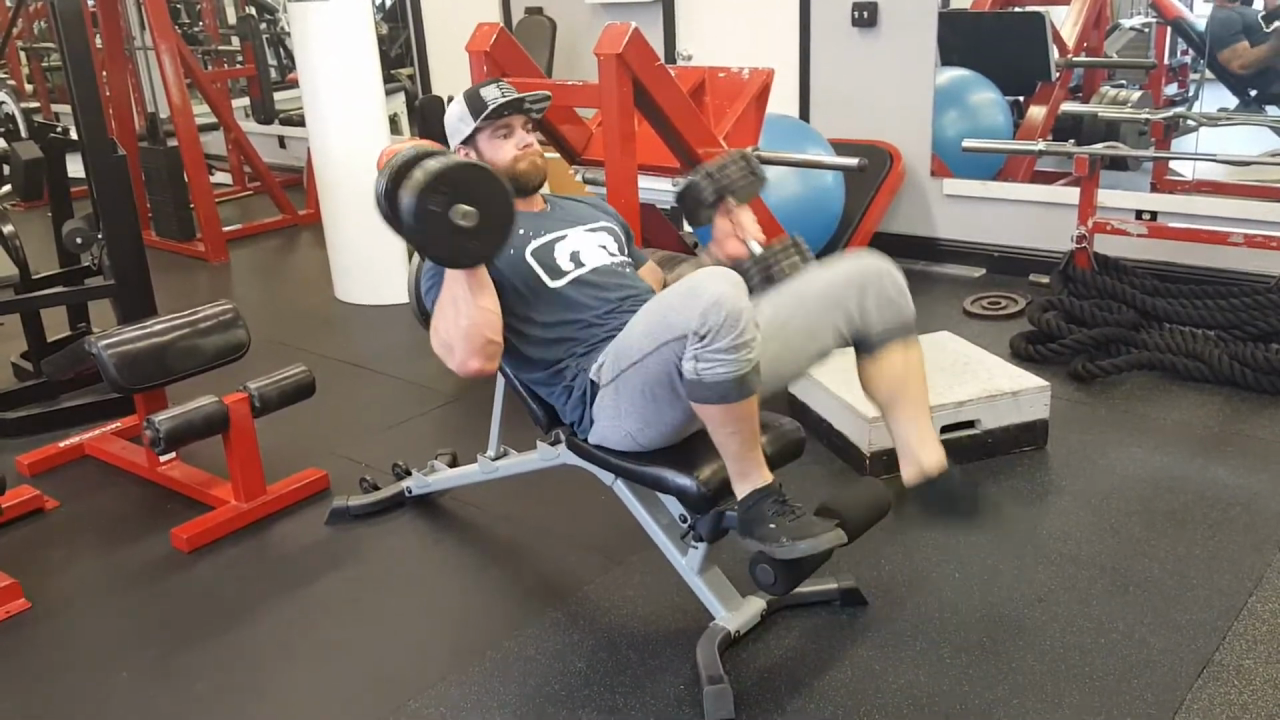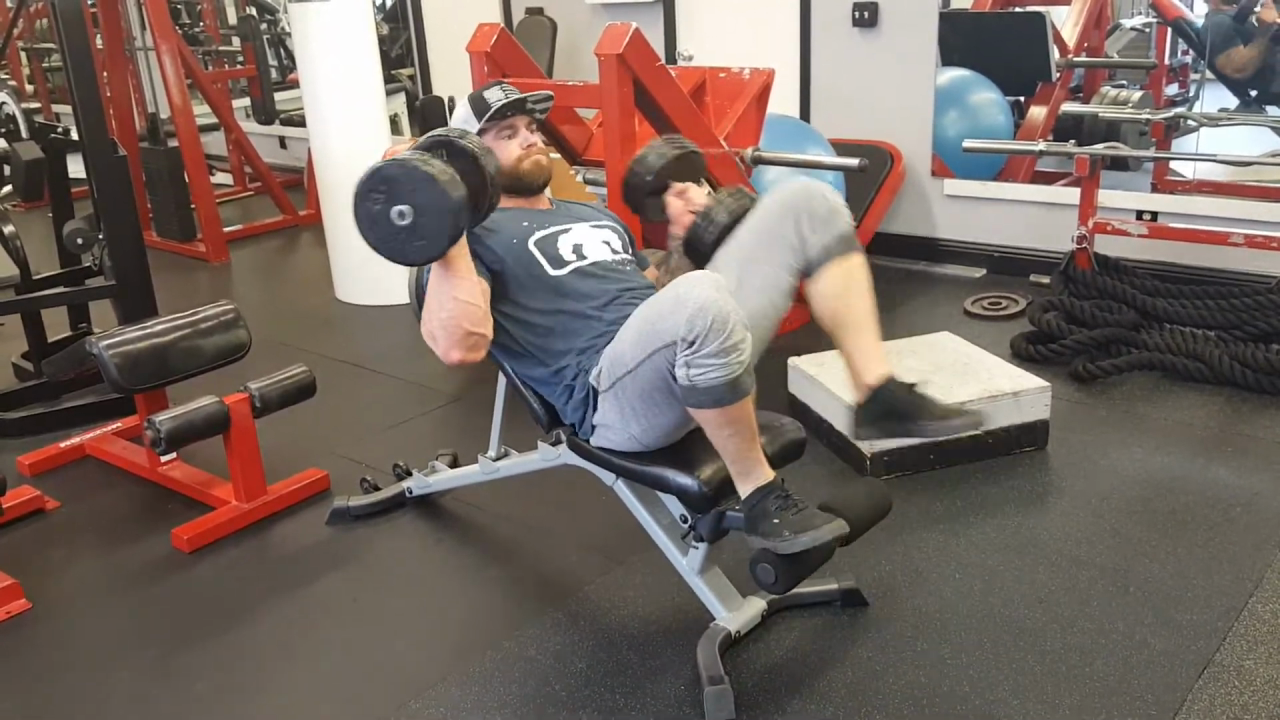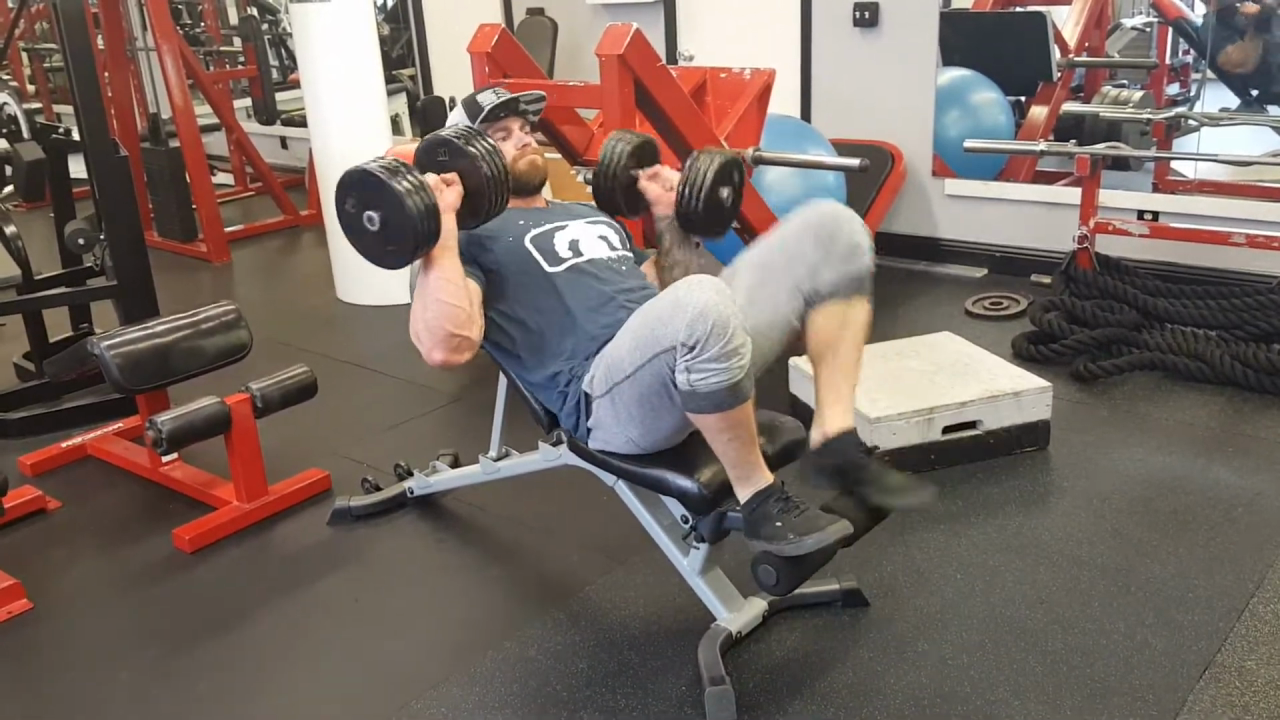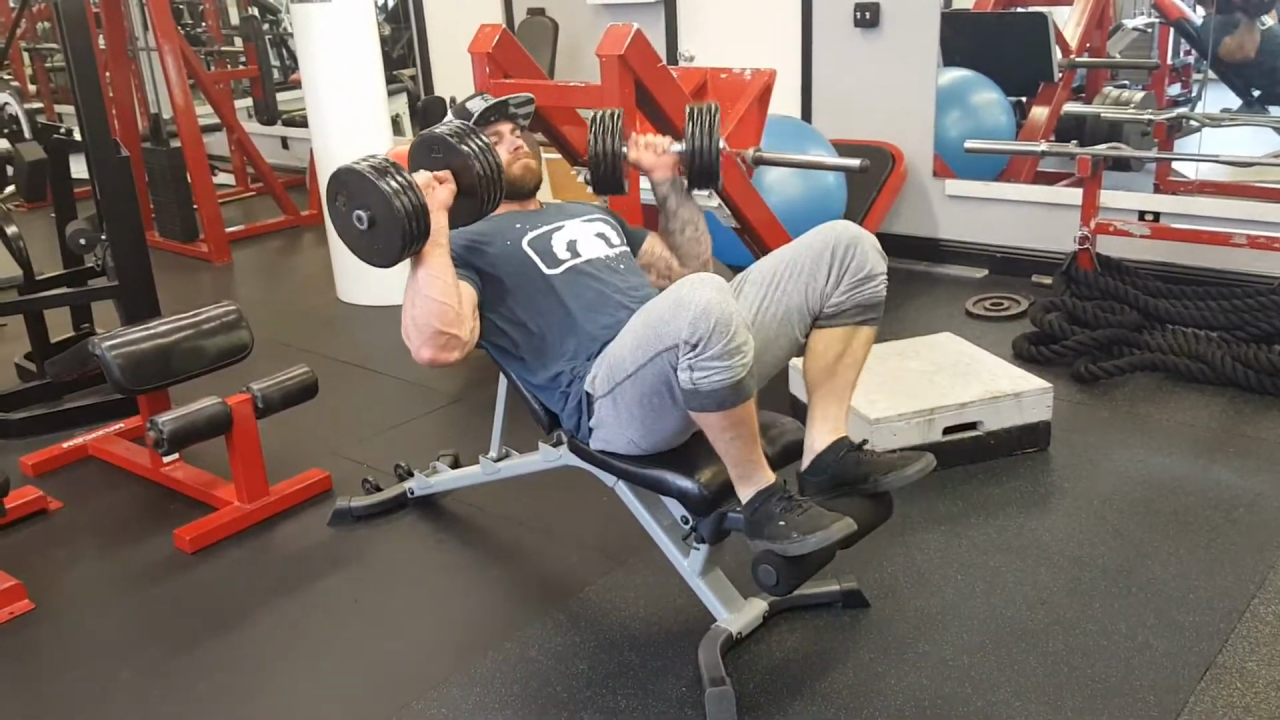
dt=0.2s
person 1, frame 1
left shoulder: (591, 210)
right elbow: (472, 358)
left wrist: (717, 257)
left hip: (701, 354)
right hip: (614, 399)
left knee: (869, 279)
right knee: (713, 299)
left ankle: (928, 478)
right ankle: (757, 499)
person 1, frame 2
left shoulder: (594, 215)
right shoulder: (477, 240)
right elbow: (459, 346)
left wrist: (682, 235)
left hip: (695, 346)
right hip: (612, 399)
left knee: (804, 201)
right knee: (701, 301)
left ankle: (884, 399)
right ankle: (759, 494)
person 1, frame 3
left shoulder: (590, 216)
right shoulder: (474, 241)
right elbow: (447, 347)
left wrist: (668, 219)
right wrist: (440, 225)
left hip: (695, 350)
right hip: (609, 403)
left knee: (830, 227)
right knee: (701, 306)
left ankle: (836, 441)
right ankle: (760, 497)
person 1, frame 4
left shoulder: (590, 214)
right shoulder: (469, 247)
left elbow: (688, 269)
right elbow: (437, 345)
left wrist: (667, 183)
right wrist: (431, 226)
left hip: (701, 348)
right hip: (613, 401)
left knee: (846, 246)
right knee: (704, 304)
left ankle: (827, 451)
right ankle: (762, 498)
